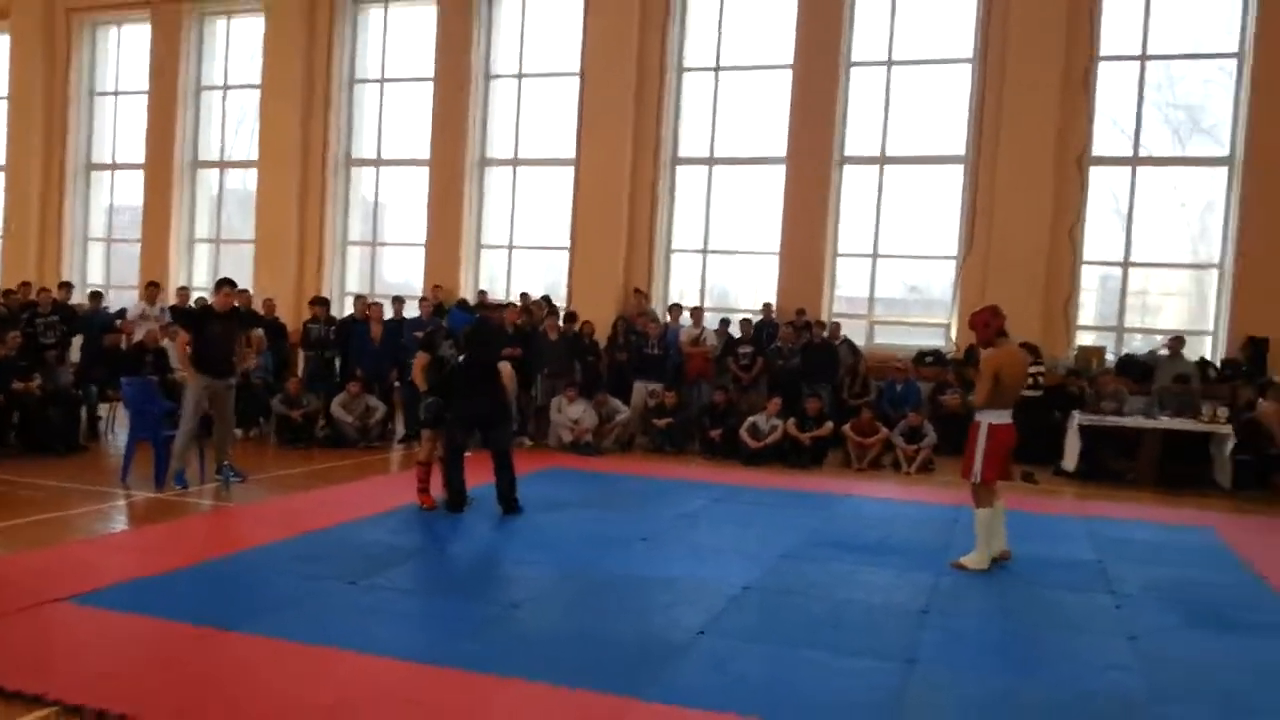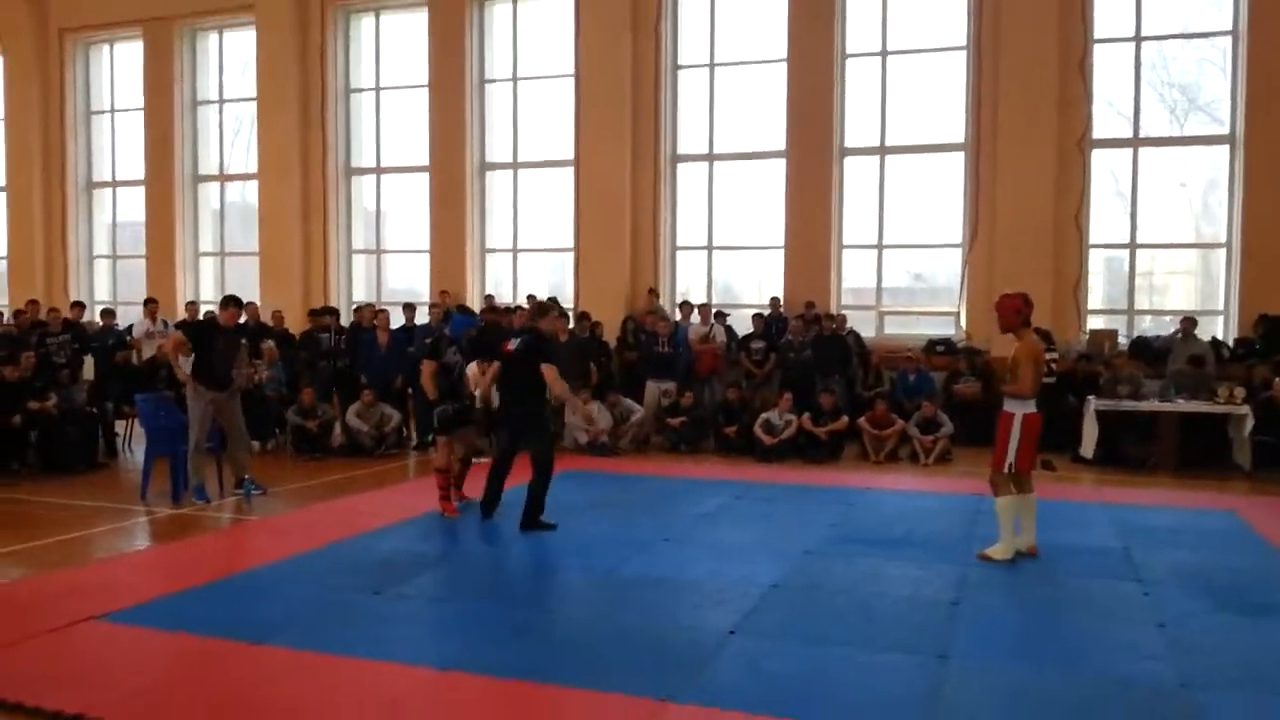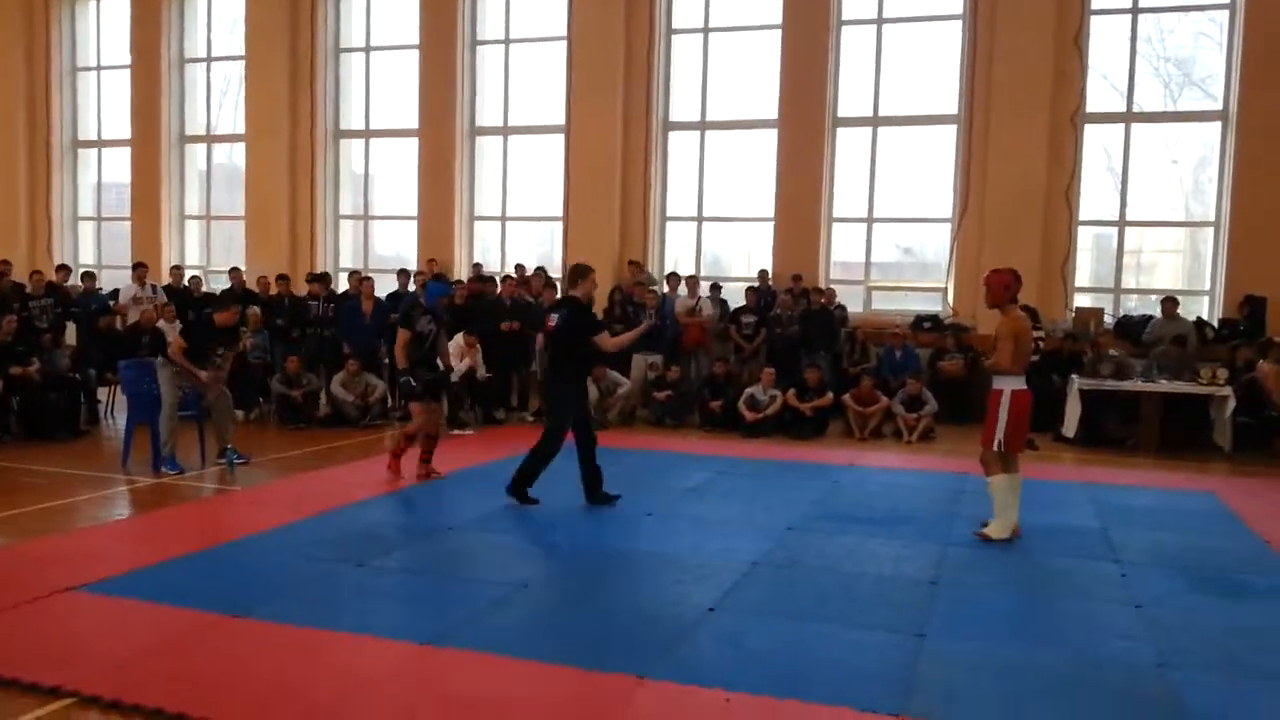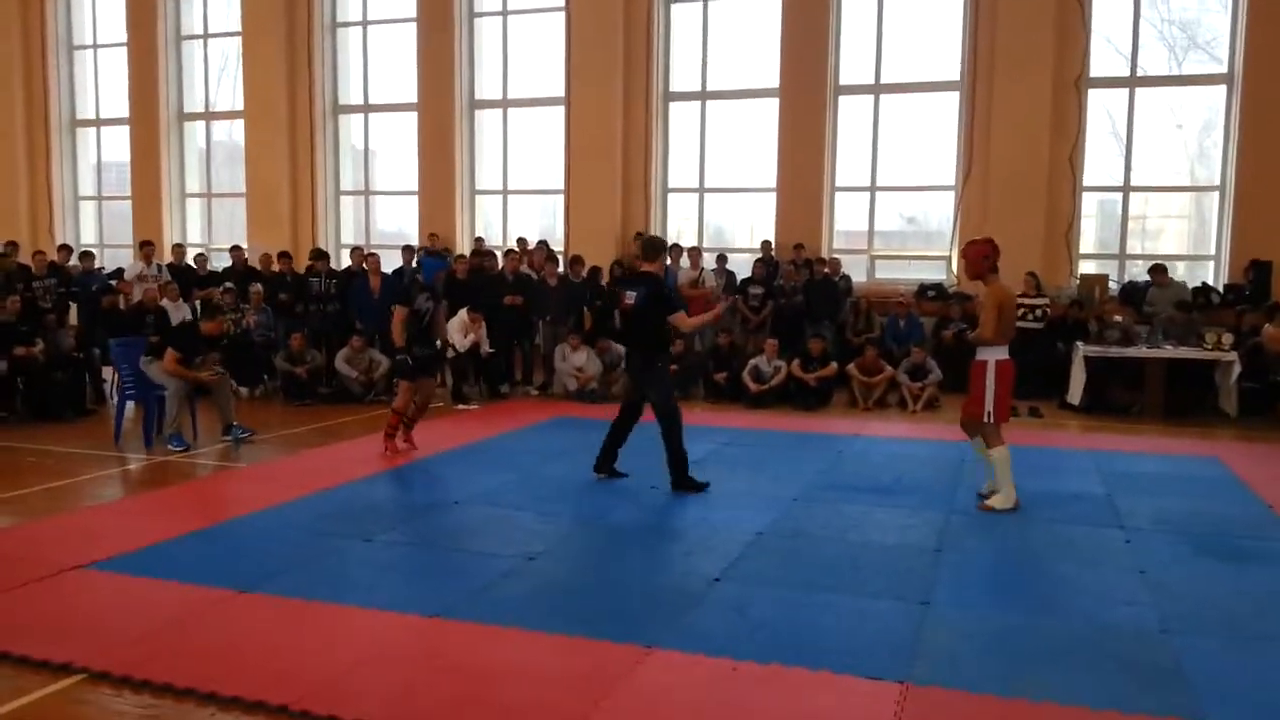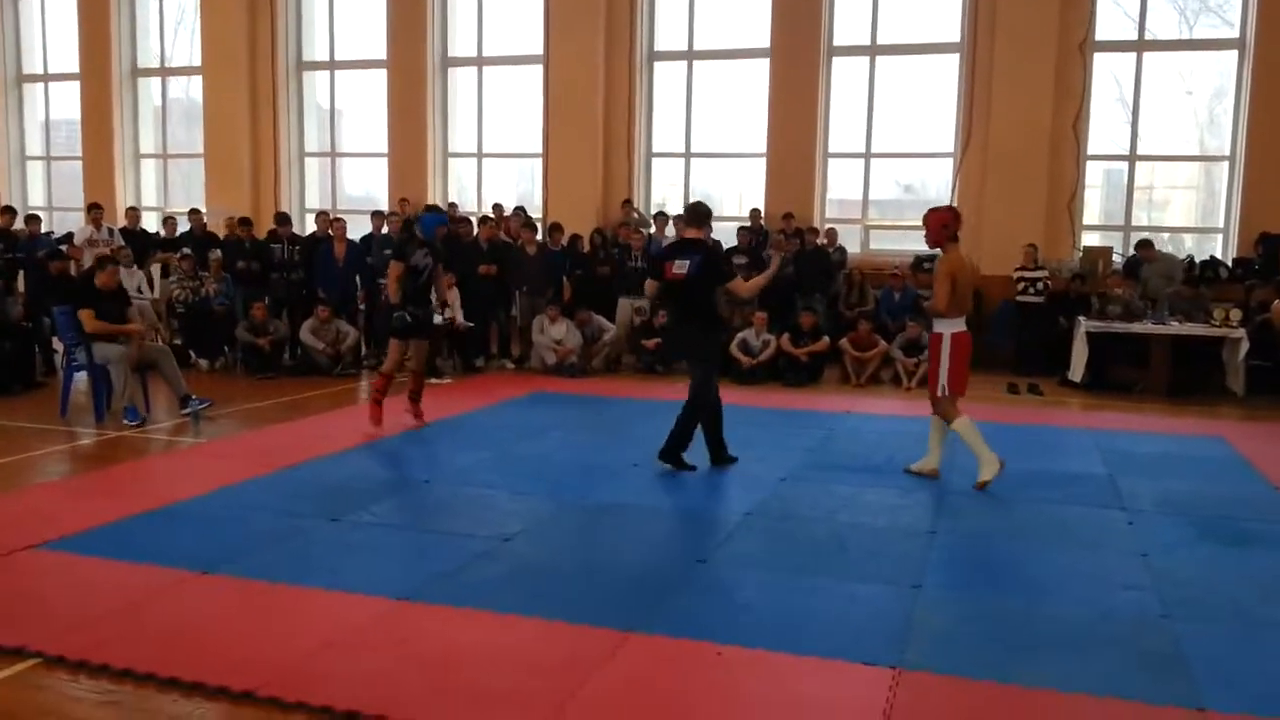
dt=0.5s
person 1, frame 1
left shoulder: (992, 359)
right shoulder: (1021, 356)
left elbow: (980, 401)
left wrist: (967, 400)
left hip: (988, 427)
right hip: (1006, 424)
left knee: (980, 490)
right knee: (988, 487)
left ankle: (981, 556)
right ankle: (999, 546)
person 1, frame 2
left shoulder: (1024, 348)
right shoulder: (1033, 343)
left elbow: (1025, 389)
left wrist: (998, 388)
right wrist: (1002, 383)
left hip: (1018, 417)
right hip: (1025, 416)
left knee: (1000, 479)
right knee: (1022, 479)
left ankle: (1005, 546)
right ankle: (1027, 541)
person 1, frame 3
left shoulder: (1006, 323)
right shoulder: (1022, 320)
left elbow: (1003, 364)
left wrist: (982, 364)
right wrist: (991, 362)
left hip: (1006, 394)
right hip: (1017, 391)
left knee: (990, 457)
right knee: (1009, 458)
left ankle: (1002, 524)
right ankle: (1009, 519)
person 1, frame 4
left shoulder: (991, 293)
right shoulder: (1003, 290)
left elbow: (987, 335)
left wrist: (969, 336)
right wrist: (975, 335)
left hip: (992, 366)
right hip: (994, 363)
left knee: (989, 430)
right knee: (969, 422)
left ankle: (1007, 494)
right ankle: (997, 480)
person 1, frame 5
left shoulder: (944, 263)
right shoulder: (962, 260)
left elbow: (940, 306)
left wrist: (924, 307)
right wrist: (935, 307)
left hip: (947, 338)
right hip: (958, 334)
left knee: (943, 406)
right knee: (942, 402)
left ankle: (986, 459)
right ankle: (932, 461)
person 2, frame 1
left shoulder: (459, 365)
right shoulder: (493, 351)
left elbow: (449, 396)
right elbow: (506, 376)
right wrist: (509, 405)
left hip: (461, 407)
right hip: (492, 405)
left knee: (453, 452)
right knee: (502, 453)
left ankle: (456, 500)
right ankle: (508, 502)
person 2, frame 2
left shoulder: (512, 341)
right shoulder: (542, 342)
left elbow: (491, 375)
right elbow: (553, 381)
right wrist: (577, 405)
left hip: (508, 409)
right hip: (531, 410)
left knee: (502, 458)
right knee: (543, 462)
left ankle: (487, 506)
right ankle: (531, 518)
person 2, frame 3
left shoulder: (556, 307)
right shoulder: (581, 312)
left elbow: (541, 343)
right elbow: (610, 345)
right wrist: (642, 329)
left hip: (558, 381)
right hip: (568, 385)
left knee: (586, 437)
right knee: (551, 439)
left ankle: (594, 491)
right ankle: (519, 485)
person 2, frame 4
left shoulder: (626, 283)
right shoulder: (659, 288)
left elbow: (624, 317)
right elbow: (685, 325)
right wrist: (716, 312)
left hip: (634, 358)
right hip: (653, 361)
left knee: (629, 412)
right knee: (670, 417)
left ankle: (604, 462)
right ankle: (680, 477)
person 2, frame 5
left shoulder: (667, 253)
right shoulder: (712, 256)
left elbow: (650, 294)
right elbow: (745, 291)
right wrist: (772, 269)
left hip: (681, 332)
right hip: (706, 333)
left knee: (707, 392)
right knee: (701, 395)
left ankle: (718, 452)
right ankle: (673, 448)
person 3, frame 1
left shoulder: (453, 337)
right shoulder: (432, 336)
right elbow: (417, 369)
right wrist: (426, 395)
left hip: (448, 396)
right hip: (432, 397)
right knee: (429, 443)
right ankle: (423, 492)
person 3, frame 2
left shoulder: (458, 343)
right shoulder: (436, 344)
right elbow: (426, 377)
left wrist: (469, 396)
right wrist: (436, 403)
left hip: (458, 401)
right hip: (442, 403)
left knee: (468, 443)
right knee: (445, 449)
left ankle: (456, 488)
right ankle: (445, 499)
person 3, frame 3
left shoulder: (437, 314)
right shoulder: (410, 312)
right elbow: (400, 346)
left wrist: (448, 369)
right wrist: (404, 373)
left hip: (432, 372)
right hip: (414, 372)
left knee: (434, 420)
right knee: (420, 418)
left ankle: (425, 465)
right ankle: (395, 458)
person 3, frame 4
left shoulder: (434, 290)
right shoulder: (408, 290)
left elbow: (438, 318)
right elbow: (397, 323)
left wrist: (444, 344)
right wrist: (400, 351)
left hip: (428, 348)
right hip: (410, 349)
left knee: (426, 395)
right knee: (405, 396)
left ankle: (407, 430)
right ankle: (389, 438)
person 3, frame 5
left shoulder: (434, 246)
right shoulder: (405, 244)
left elbow: (438, 277)
right elbow: (393, 279)
left wrist: (445, 304)
right wrist: (397, 308)
left hip: (423, 307)
right hip: (404, 307)
left knee: (420, 358)
right knee: (395, 358)
left ankle: (414, 403)
right ankle: (376, 402)
person 4, frame 1
left shoulder: (238, 316)
right shoulder: (199, 315)
left elbow: (240, 342)
right elbow: (181, 345)
left wrist: (237, 366)
right wrist: (190, 372)
left hip: (226, 378)
right hip: (201, 377)
left knee: (225, 422)
right knee: (189, 424)
left ankle: (222, 465)
right ankle: (178, 469)
person 4, frame 2
left shoulder: (237, 331)
right shoulder: (203, 327)
right elbow: (172, 341)
left wrist: (242, 371)
right wrist: (179, 370)
left hip: (228, 389)
right hip: (201, 390)
left knee: (239, 434)
right knee: (198, 438)
left ankle: (242, 479)
right ankle: (197, 486)
person 4, frame 3
left shoulder: (232, 329)
right shoulder: (199, 324)
left elbow: (226, 357)
right elbow: (173, 350)
left wrist: (220, 378)
right wrist: (197, 373)
left hip: (201, 367)
right hip: (170, 364)
left knee: (224, 398)
right knee: (170, 402)
left ankle: (225, 449)
right ankle: (168, 457)
person 4, frame 4
left shoulder: (215, 336)
right shoulder: (185, 332)
left elbow: (207, 359)
right elbow: (168, 365)
left wrist: (206, 371)
right wrist: (197, 377)
right hip: (155, 361)
left knee: (221, 378)
right knee: (177, 385)
left ankle: (229, 426)
right ankle: (173, 435)
person 4, frame 5
left shoulder: (119, 291)
right shoulder: (86, 294)
left elbow: (133, 319)
right elbow: (90, 326)
left wrist: (135, 341)
right wrist: (126, 328)
left hip: (119, 342)
right hip: (92, 346)
left knee: (162, 351)
right knee: (119, 354)
left ankle: (185, 399)
right ankle: (129, 409)
